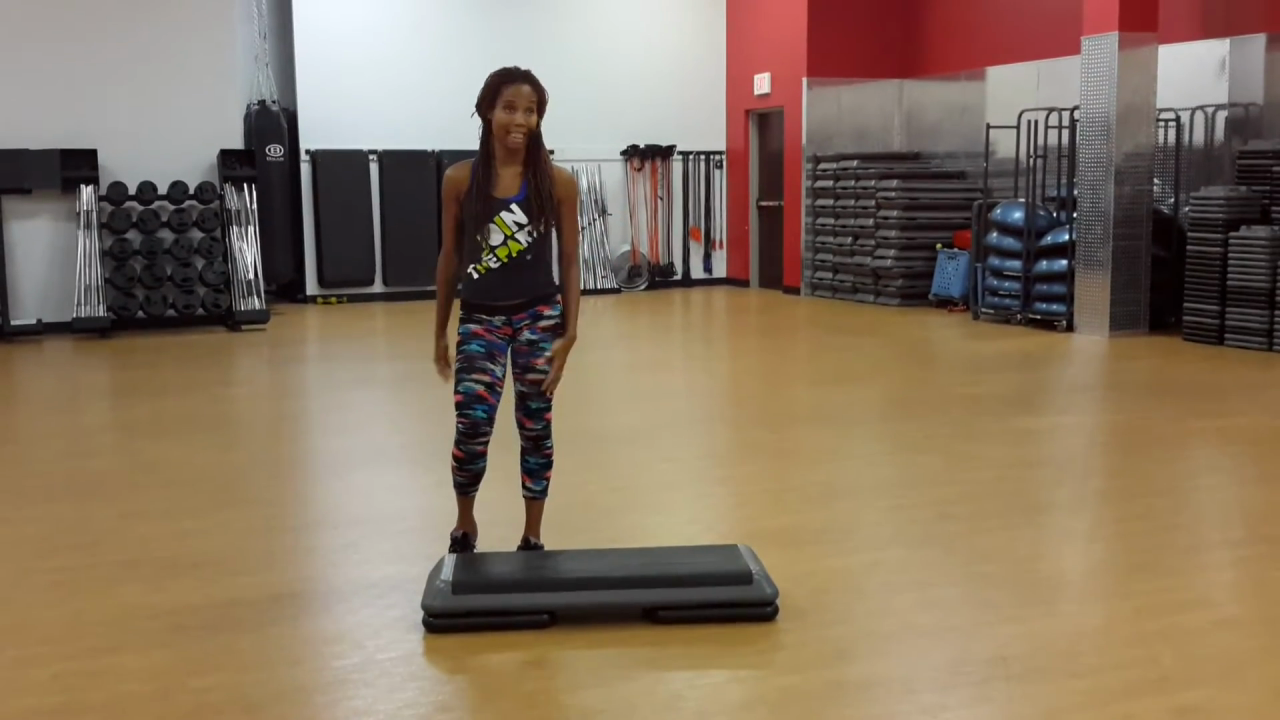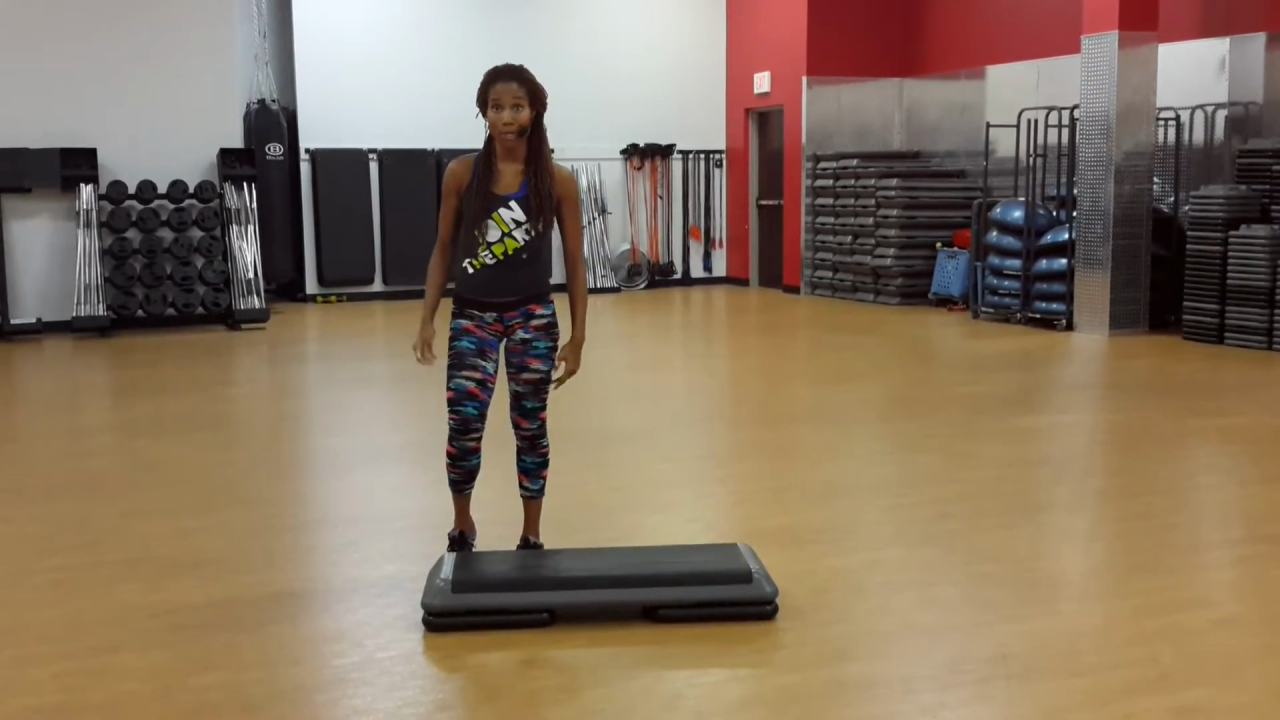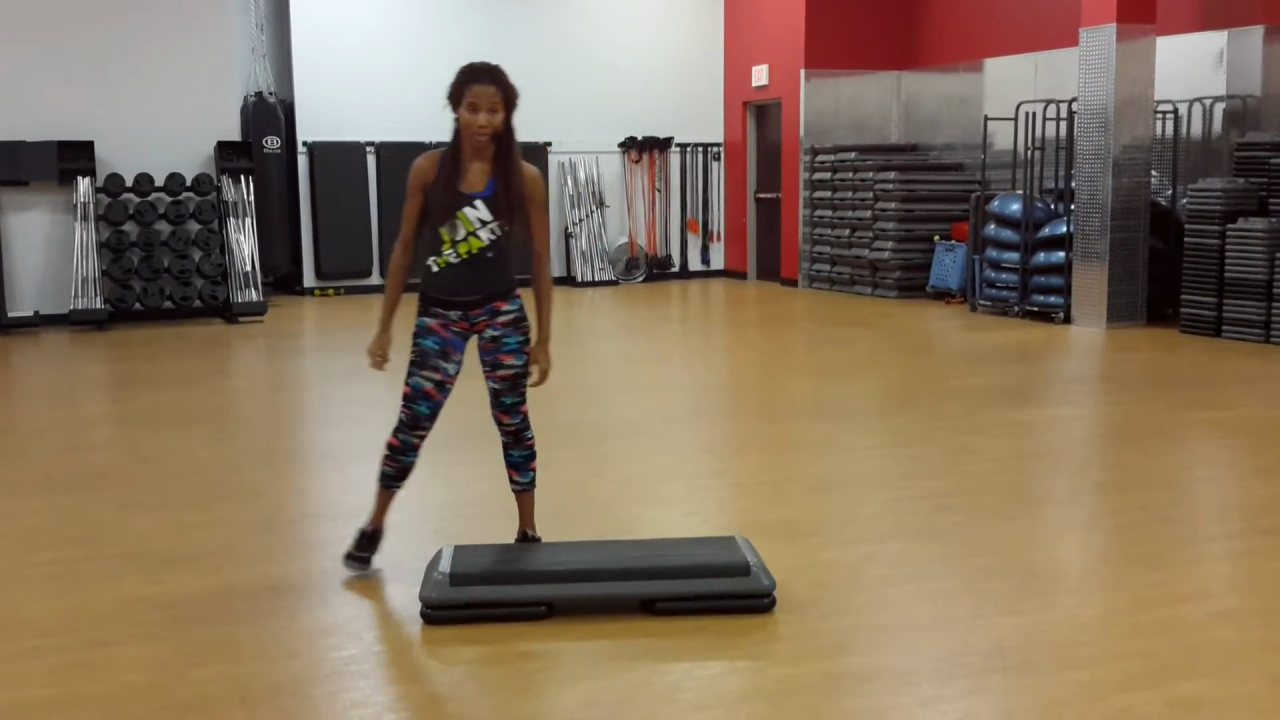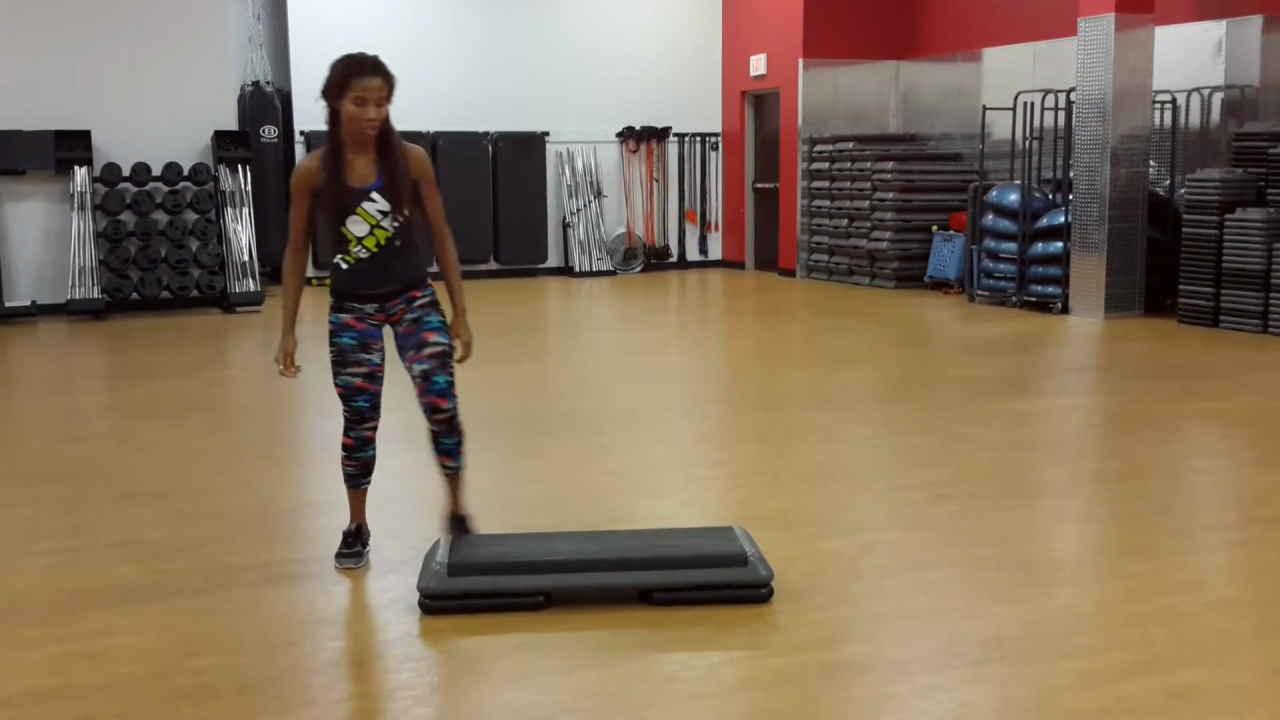
dt=0.5s
person 1, frame 1
left shoulder: (557, 181)
right shoulder: (460, 179)
left elbow: (570, 261)
right elbow: (449, 257)
left wrist: (569, 334)
right wrist: (439, 333)
left hip: (539, 316)
right hip: (480, 319)
left knee: (535, 427)
right knee: (473, 425)
left ankle: (532, 537)
right ankle: (465, 527)
person 1, frame 2
left shoulder: (558, 180)
right shoulder: (461, 173)
left elbow: (574, 260)
right elbow: (444, 249)
left wrist: (577, 336)
right wrist: (427, 318)
left hip: (534, 315)
right hip: (473, 315)
left knee: (530, 426)
right knee: (465, 423)
left ankle: (531, 537)
right ankle: (463, 527)
person 1, frame 3
left shoulder: (525, 178)
right shoulder: (428, 169)
left elbow: (539, 261)
right elbow: (405, 247)
left wrist: (543, 338)
right wrist: (385, 325)
left hip: (502, 312)
right hip: (439, 313)
left knee: (513, 421)
right knee: (414, 421)
left ankle: (528, 531)
right ankle: (375, 525)
person 1, frame 4
left shoulder: (412, 160)
right shoulder: (312, 171)
left elbow: (441, 236)
right elbow: (297, 251)
left wrist: (460, 313)
right wrist: (287, 332)
left hip: (414, 299)
right hip: (350, 308)
left knee: (441, 406)
right knee: (360, 420)
left ankle: (456, 512)
right ankle: (356, 527)
